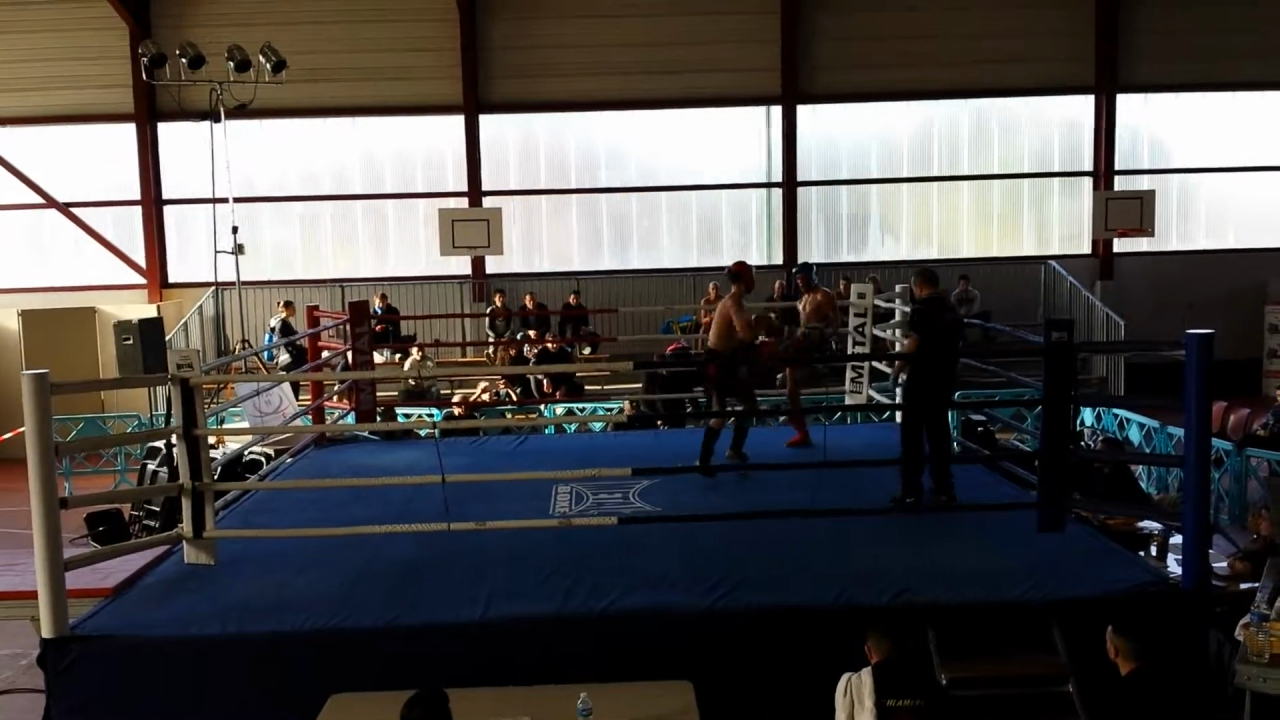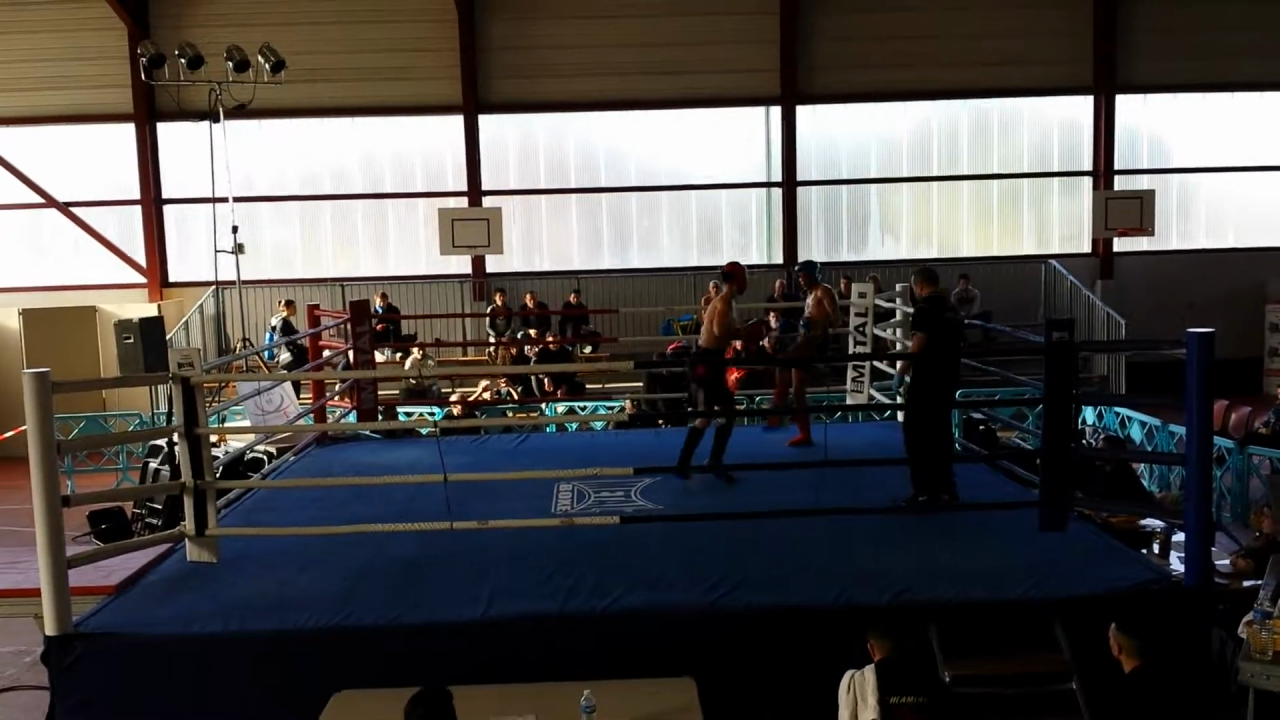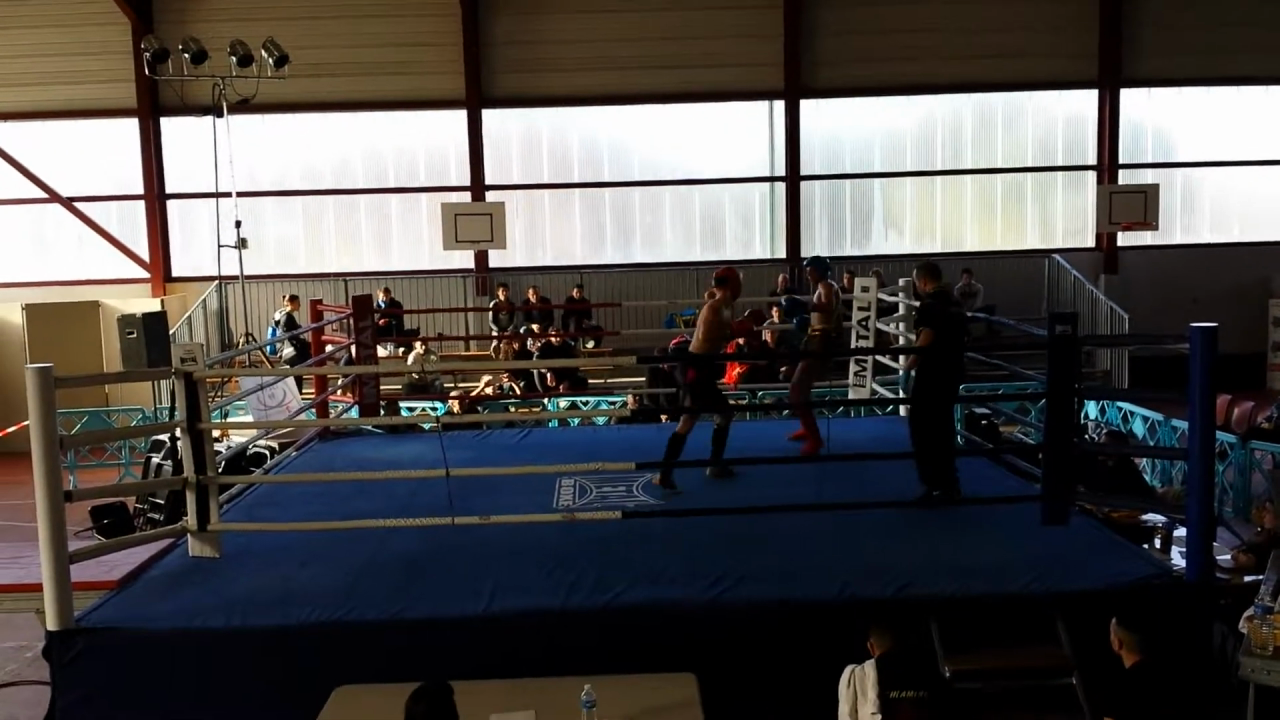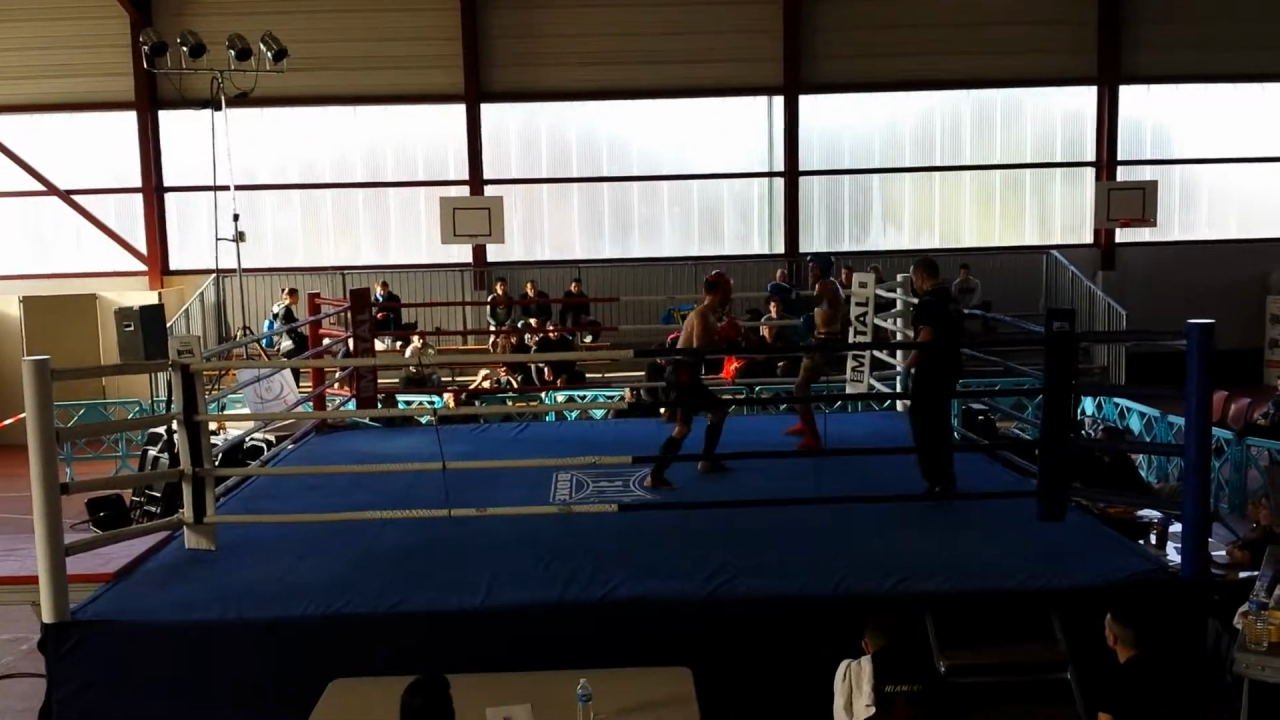
dt=0.1s
person 1, frame 1
left shoulder: (922, 309)
right shoulder: (952, 310)
left elbow: (913, 347)
left wrist: (895, 372)
left hip: (922, 379)
right hip: (946, 379)
left knee: (912, 433)
right knee: (939, 433)
left ankle: (912, 493)
right ankle: (943, 489)
person 1, frame 2
left shoulder: (925, 308)
right shoulder: (951, 310)
left elbow: (917, 346)
left wrist: (900, 373)
left hip: (926, 378)
right hip: (948, 378)
left knee: (915, 432)
right knee: (941, 432)
left ankle: (925, 491)
right ankle: (945, 488)
person 1, frame 3
left shoulder: (930, 304)
right shoulder: (953, 303)
left elbow: (925, 342)
left wrist: (907, 368)
left hip: (932, 374)
right hip: (952, 372)
left knee: (921, 426)
right knee: (944, 427)
left ankle: (938, 487)
right ankle: (948, 484)
person 1, frame 4
left shoulder: (929, 301)
right shoulder: (950, 300)
left elbow: (925, 339)
left wrist: (907, 366)
left hip: (931, 371)
right hip: (949, 369)
left knee: (923, 424)
right knee: (941, 423)
left ankle: (939, 483)
right ankle: (945, 479)
person 2, frame 1
left shoulder: (732, 301)
right shoulder: (735, 303)
right elbow: (746, 334)
right wrist: (756, 326)
left hip: (727, 361)
right hip: (717, 363)
left knee: (749, 403)
right knee: (719, 416)
left ankle: (735, 450)
right ankle: (703, 462)
person 2, frame 2
left shoulder: (724, 301)
right shoulder: (725, 302)
right elbow: (720, 331)
right wrist: (740, 332)
left hip: (712, 361)
right hip: (706, 362)
left knee: (728, 412)
right knee: (705, 417)
left ankle: (715, 462)
right ankle: (682, 466)
person 2, frame 3
left shoulder: (722, 309)
right shoulder: (714, 308)
right elbow: (704, 337)
right wrist: (733, 332)
left hip: (705, 370)
right hip: (695, 368)
left knee: (725, 414)
right knee: (687, 423)
left ankle: (716, 466)
right ankle: (664, 474)
person 2, frame 4
left shoulder: (710, 313)
right shoulder: (702, 314)
right elbow: (699, 346)
right wrist: (721, 336)
left hip: (688, 372)
right hip: (683, 372)
left knee: (719, 410)
right knee: (683, 427)
left ankle: (707, 460)
right ankle: (655, 476)
person 3, frame 1
left shoulder: (823, 295)
right shoulder: (802, 299)
left elbow: (835, 322)
left wrist: (826, 336)
left hip: (814, 341)
right hip: (803, 342)
right knee: (793, 391)
right ankle: (803, 434)
person 3, frame 2
left shoulder: (824, 291)
right shoulder: (811, 295)
left elbow: (835, 319)
left wrist: (814, 322)
left hip: (815, 340)
right hip: (808, 340)
left knee: (783, 367)
right knee: (798, 391)
left ankle: (777, 415)
right ankle: (805, 434)
person 3, frame 3
left shoulder: (826, 287)
right shoulder: (824, 288)
left elbow: (828, 310)
left wrist: (807, 306)
right wrist: (806, 321)
left hip: (821, 342)
right hip: (818, 340)
left knee: (797, 388)
right knee: (801, 388)
left ankle: (814, 439)
right ankle: (808, 430)
person 3, frame 4
left shoulder: (824, 285)
right shoulder: (831, 286)
left elbow: (814, 302)
right wrist: (810, 321)
left hip: (826, 343)
right hip: (825, 341)
left knee: (801, 388)
right knee: (802, 386)
left ankle: (812, 436)
right ankle: (805, 424)
